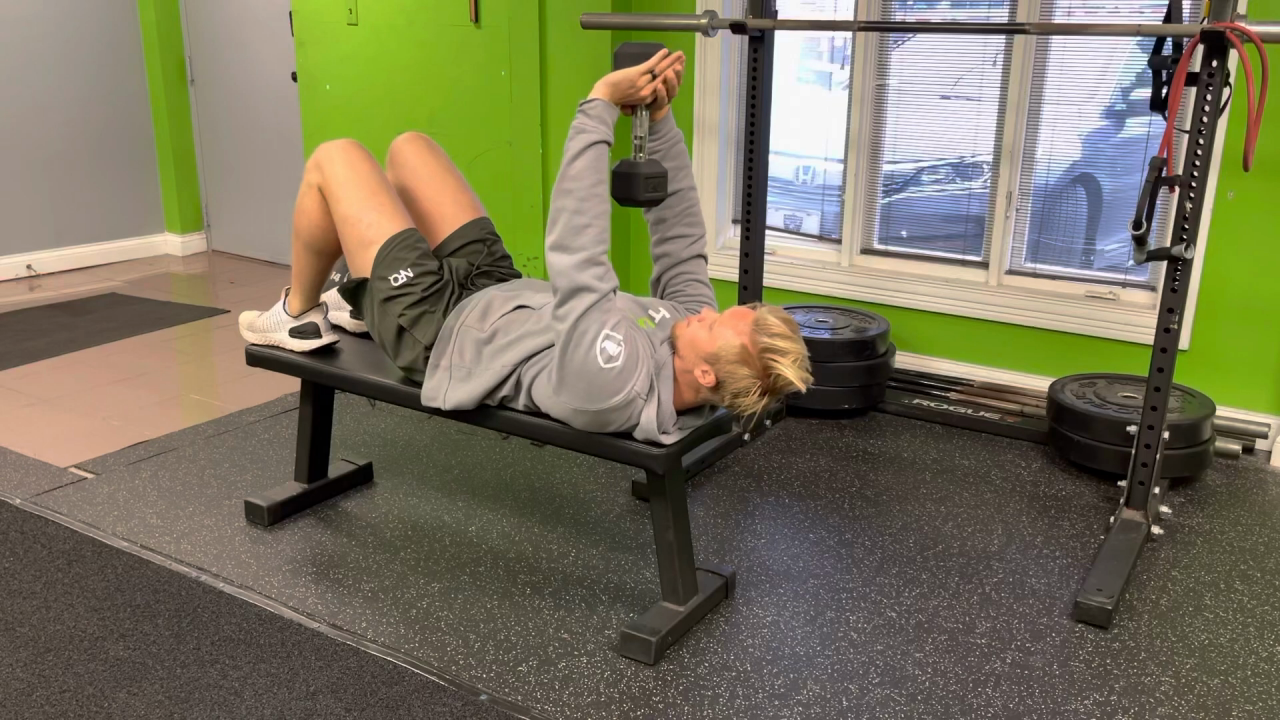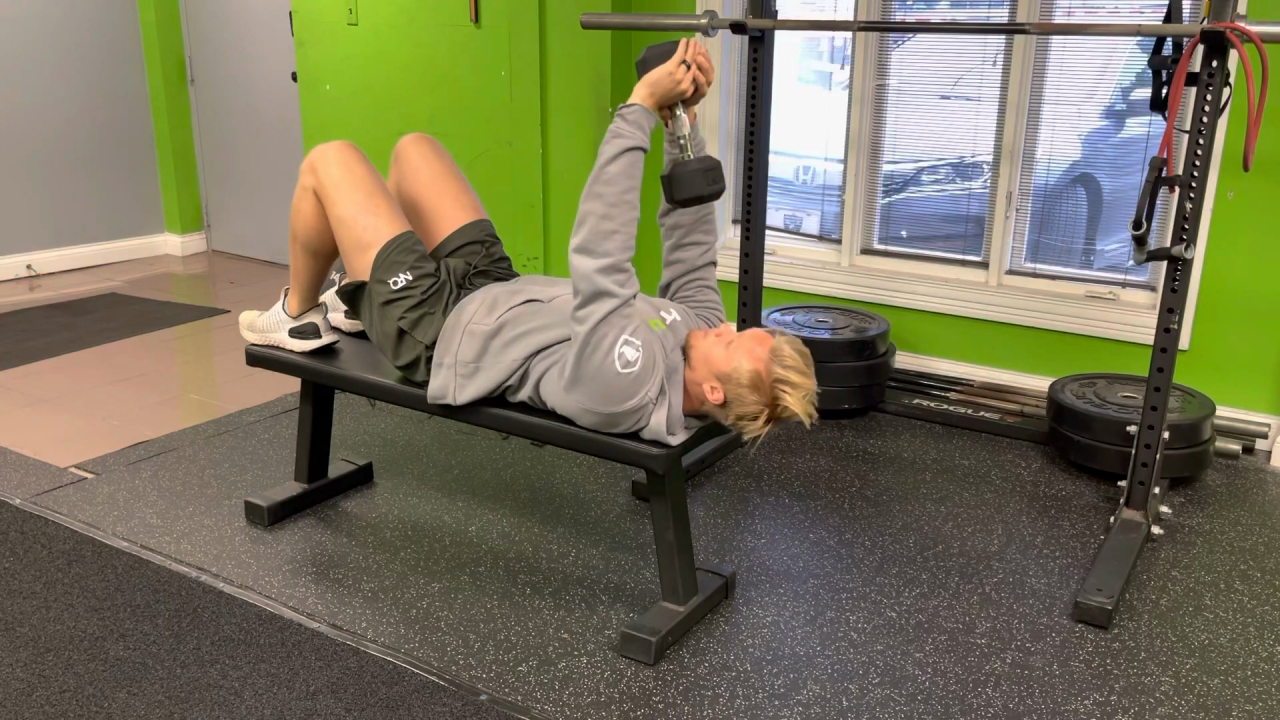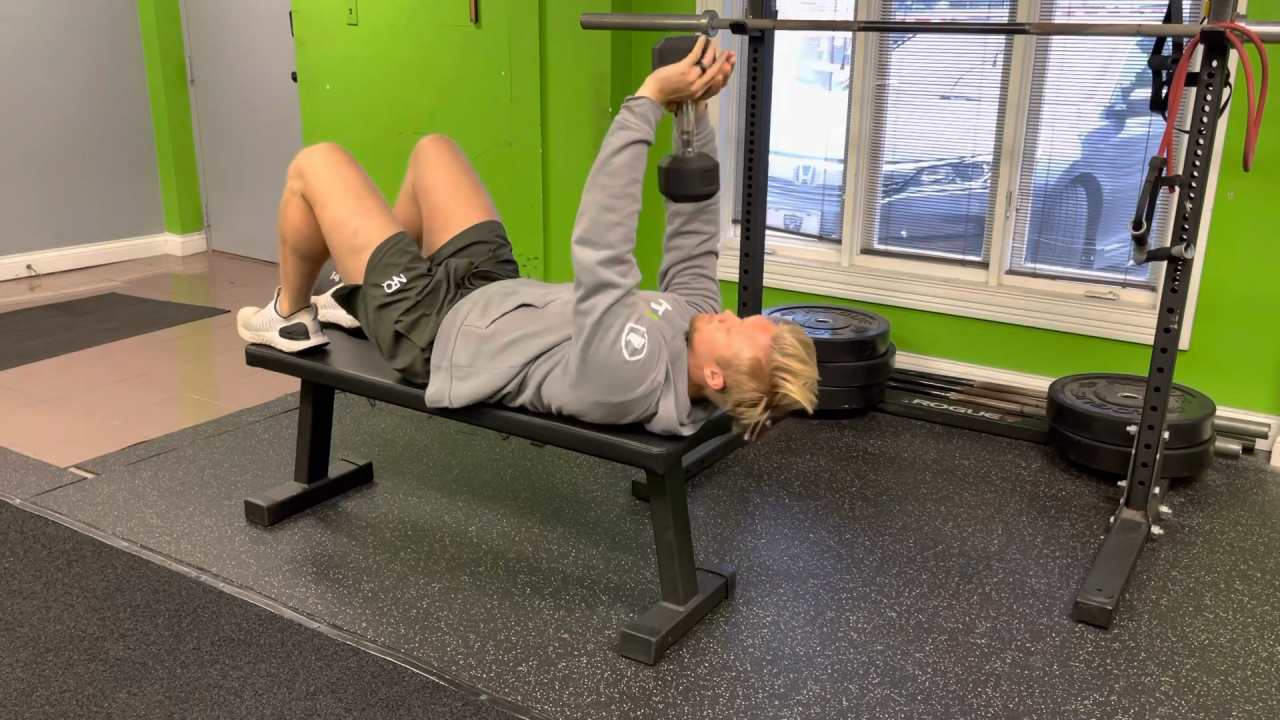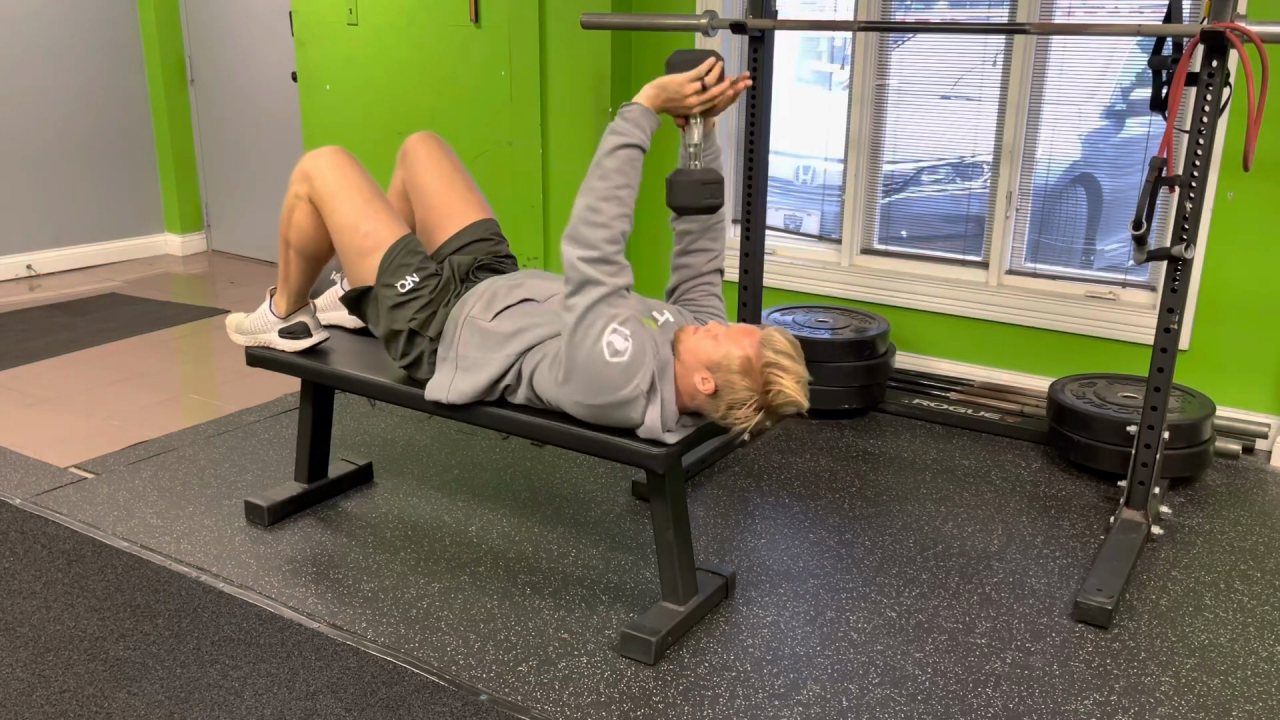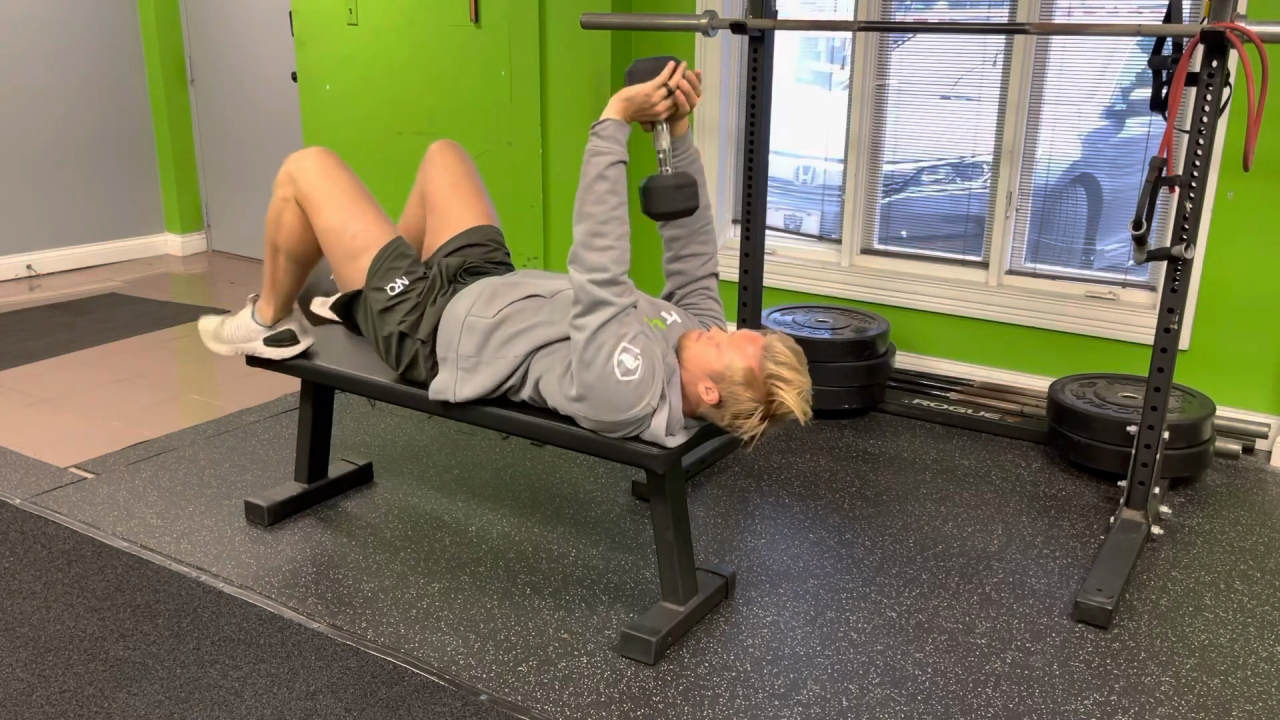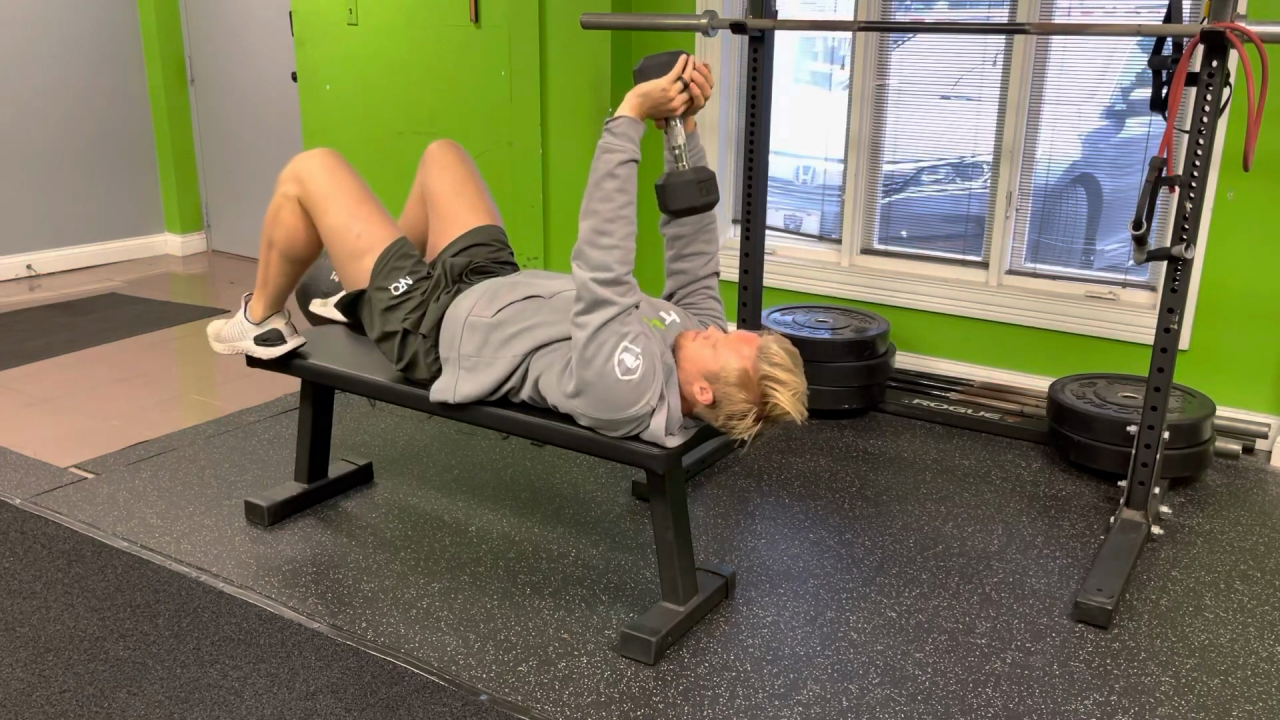
dt=0.5s
person 1, frame 1
left shoulder: (615, 388)
right shoulder: (698, 338)
left elbow: (575, 256)
right elbow: (681, 242)
left wrist: (601, 103)
right wrist: (659, 116)
left hip: (438, 332)
right hip: (495, 294)
left knee: (334, 158)
right knee: (410, 146)
left ankle: (298, 317)
right ankle: (357, 303)
person 1, frame 2
left shoulder: (626, 390)
right shoulder: (699, 331)
left elbow: (597, 257)
right elbow: (692, 240)
left wrist: (642, 105)
right wrist: (684, 115)
left hip: (436, 329)
right hip: (490, 293)
left knee: (329, 161)
right knee: (414, 148)
left ankle: (298, 317)
right ankle: (356, 303)
person 1, frame 3
left shoulder: (632, 378)
right shoulder: (699, 325)
left elbow: (600, 249)
right elbow: (694, 237)
left wrist: (649, 99)
right wrist: (695, 113)
left hip: (433, 332)
right hip: (489, 290)
left knee: (316, 164)
right knee: (433, 147)
left ankle: (290, 317)
right ankle: (359, 299)
person 1, frame 4
left shoulder: (616, 382)
right shoulder: (704, 339)
left elbow: (591, 251)
right elbow: (701, 248)
left wrist: (647, 105)
right wrist: (702, 127)
left hip: (439, 325)
right hip: (495, 284)
left knee: (320, 167)
right knee: (420, 146)
left ankle: (286, 315)
right ankle: (360, 297)
person 1, frame 5
left shoulder: (626, 393)
right shoulder: (699, 337)
left elbow: (598, 274)
right elbow: (693, 255)
left wrist: (616, 120)
right wrist: (677, 131)
left hip: (428, 329)
right hip: (488, 287)
left knee: (306, 168)
right knee: (443, 152)
left ankle: (271, 322)
right ankle: (359, 299)
person 1, frame 6
left shoulder: (626, 392)
right shoulder: (702, 338)
left elbow: (601, 270)
right elbow: (694, 255)
left wrist: (630, 115)
right wrist: (685, 126)
left hip: (430, 326)
right hip: (490, 286)
left knee: (309, 169)
right knee: (442, 154)
left ankle: (262, 322)
right ankle: (365, 298)
